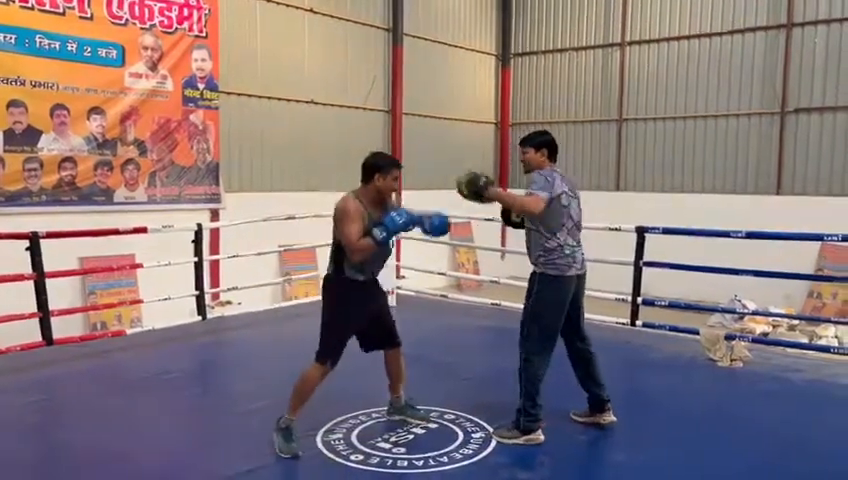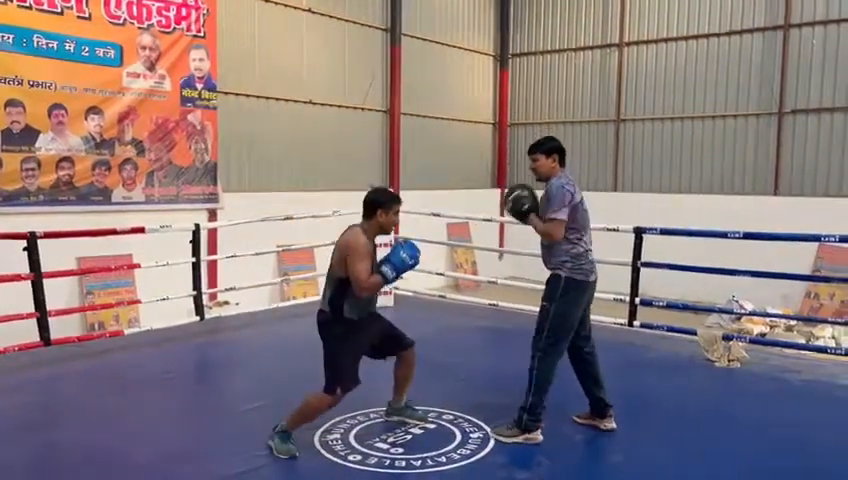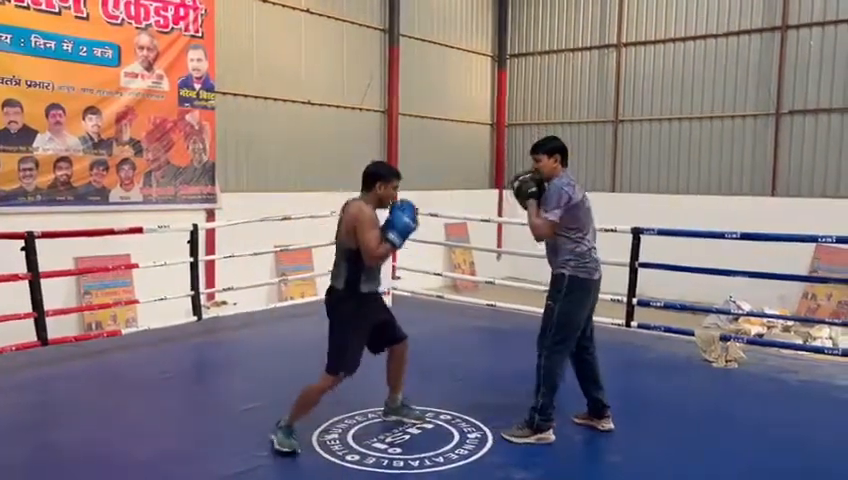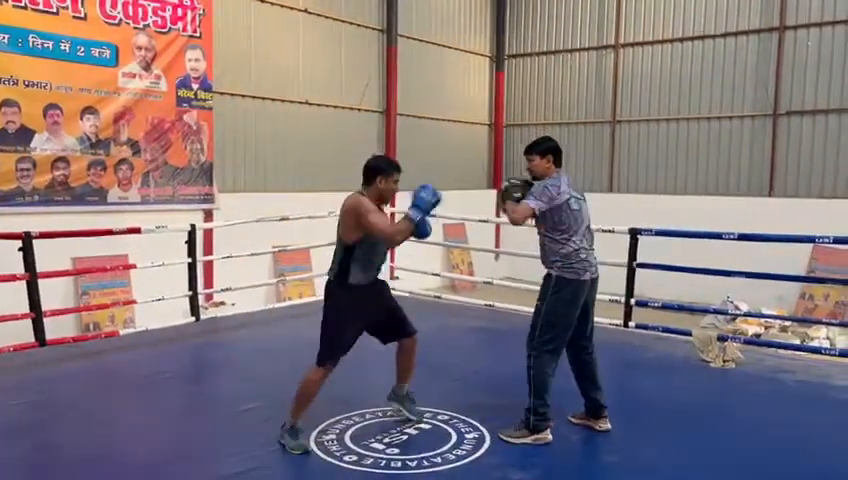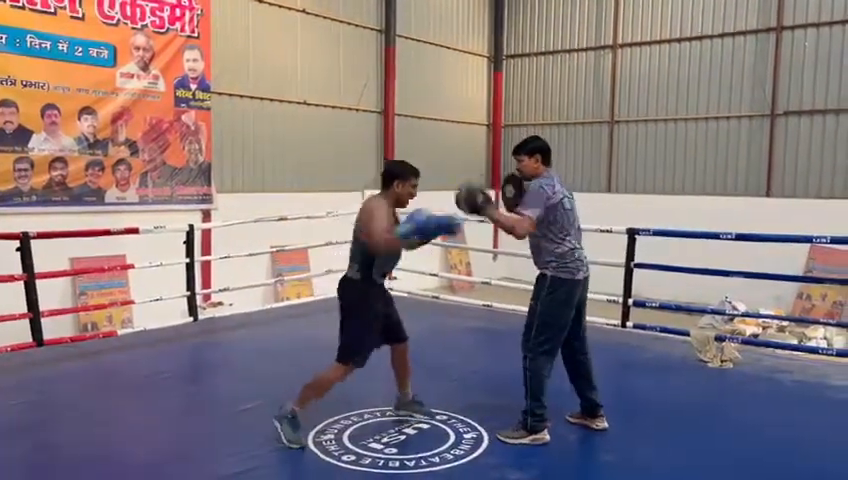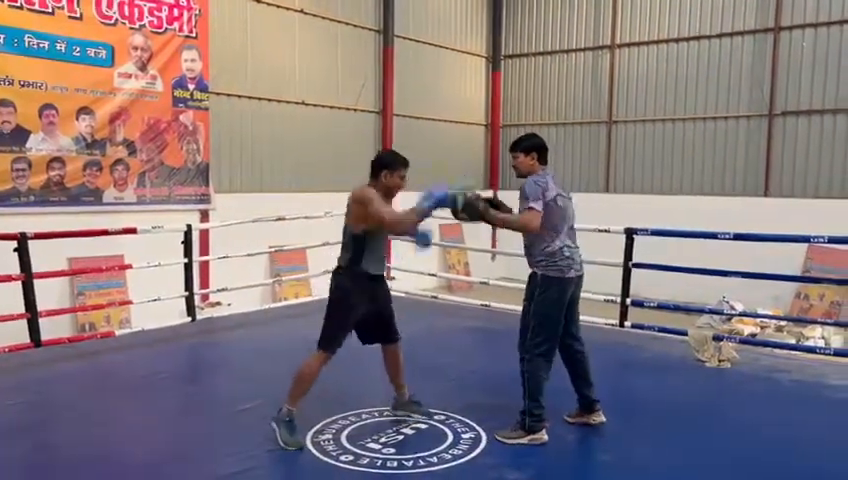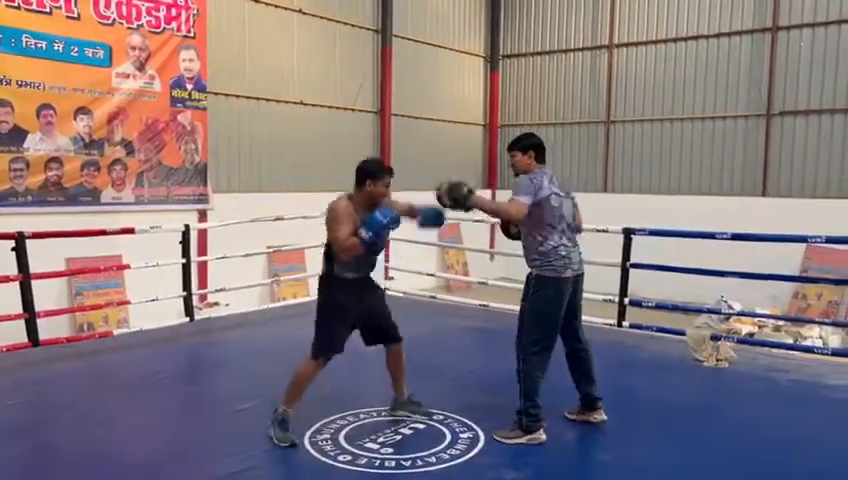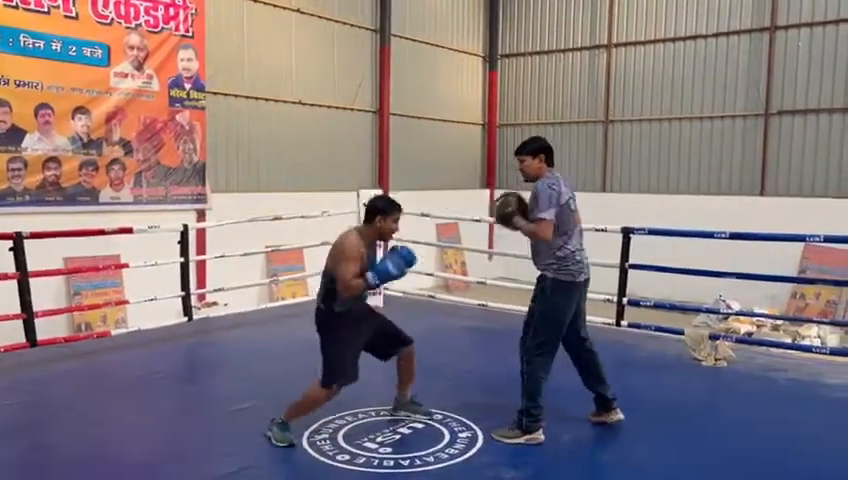
dt=0.2s
person 1, frame 1
left shoulder: (543, 178)
right shoulder: (565, 184)
left elbow: (534, 206)
left wrist: (489, 190)
right wrist: (523, 222)
left hip: (552, 273)
right hip: (574, 269)
left knee: (534, 347)
right knee: (577, 339)
left ankle: (529, 425)
right ankle: (601, 407)
person 1, frame 2
left shoulder: (558, 186)
right shoulder: (565, 186)
left elbow: (554, 234)
left wrist: (530, 217)
right wrist: (532, 211)
left hip: (568, 277)
right hip: (583, 275)
left knee: (545, 348)
right knee: (580, 344)
left ankle: (528, 425)
right ankle: (602, 412)
person 1, frame 3
left shoulder: (558, 187)
right shoulder: (567, 186)
left elbow: (541, 232)
left wrist: (530, 202)
right wrist: (534, 200)
left hip: (572, 275)
right hip: (586, 274)
left knee: (551, 347)
right knee: (582, 344)
left ankle: (540, 425)
right ankle: (600, 413)
person 1, frame 4
left shoulder: (547, 187)
right shoulder: (569, 188)
left elbow: (517, 217)
left wrist: (508, 200)
right wrist: (521, 200)
left hip: (565, 276)
right hip: (586, 273)
left knee: (542, 348)
right knee: (580, 345)
left ankle: (537, 425)
right ankle: (597, 413)
person 1, frame 5
left shoulder: (539, 188)
right shoulder: (556, 186)
left elbow: (521, 229)
left wrist: (488, 208)
right wrist: (518, 205)
left hip: (557, 276)
right hip: (576, 273)
left knee: (536, 348)
right knee: (574, 344)
left ankle: (534, 426)
right ankle: (592, 411)
person 1, frame 6
left shoulder: (534, 183)
right shoulder: (553, 184)
left elbow: (531, 223)
left wrist: (490, 215)
right wrist: (497, 214)
left hip: (550, 274)
right hip: (571, 271)
left knee: (534, 349)
right knee: (570, 341)
left ankle: (533, 425)
right ankle: (590, 407)
person 1, frame 7
left shoulder: (530, 182)
right shoulder: (560, 186)
left elbow: (515, 212)
right elbow: (578, 225)
left wrist: (469, 198)
left hip: (548, 274)
right hip: (572, 270)
left knee: (532, 348)
right knee: (574, 339)
left ankle: (530, 425)
right ankle: (591, 405)
person 1, frame 8
left shoulder: (545, 187)
right shoulder: (562, 186)
left elbow: (544, 234)
left wrist: (518, 222)
right wrist: (526, 219)
left hip: (558, 278)
right hip: (577, 274)
left knee: (535, 349)
right knee: (578, 342)
left ankle: (530, 425)
right ankle: (607, 406)
person 2, frame 1
left shoulder: (383, 202)
right shoulder: (350, 206)
left elbow: (404, 214)
right elbow: (355, 251)
left wrist: (424, 220)
right wrist: (386, 229)
left hip: (369, 285)
right hip: (343, 289)
left knee: (393, 346)
right knee: (324, 363)
left ankle: (398, 404)
right ankle: (285, 425)
person 2, frame 2
left shoulder: (367, 237)
right shoulder: (356, 241)
right elbow: (363, 288)
left wrist: (397, 260)
right wrist: (393, 267)
left hip: (362, 316)
right hip: (339, 323)
left knee: (406, 350)
right knee: (335, 394)
left ankle: (397, 406)
right ankle: (282, 432)
person 2, frame 3
left shoulder: (361, 209)
right shoulder: (362, 212)
left elbow: (371, 247)
right elbow: (374, 257)
left wrist: (393, 225)
right wrist: (398, 233)
left hip: (366, 296)
right hip: (347, 302)
left knee: (398, 343)
right knee: (336, 375)
left ankle: (394, 405)
right ankle: (285, 426)
person 2, frame 4
left shoulder: (372, 205)
right shoulder: (359, 205)
left elbow: (385, 236)
right elbow: (392, 237)
left wrist: (416, 222)
right wrist: (418, 209)
left hip: (371, 287)
right hip: (344, 293)
left knee: (408, 337)
right knee: (326, 364)
left ankle: (400, 393)
right ankle: (291, 427)
person 2, frame 5
left shoulder: (386, 209)
right shoulder: (378, 207)
left elbow: (406, 241)
right elbow: (383, 242)
left wrist: (436, 229)
right wrist: (412, 225)
left hip: (373, 287)
right hip: (360, 290)
left knee: (400, 342)
right knee: (346, 363)
left ankle: (405, 399)
right ankle: (289, 415)
person 2, frame 6
left shoulder: (376, 198)
right shoulder: (365, 195)
left elbow: (392, 225)
right elbow: (396, 225)
left wrist: (415, 232)
right wrist: (430, 202)
left hip: (370, 281)
right hip: (351, 282)
left knee: (391, 341)
right knee: (326, 351)
left ankle: (402, 399)
right ankle: (285, 416)
person 2, frame 7
left shoulder: (379, 204)
right shoulder: (341, 208)
left elbow: (408, 209)
right elbow: (344, 251)
left wrist: (426, 213)
right wrist: (371, 229)
left hip: (364, 285)
right hip: (337, 288)
left knee: (394, 342)
right knee: (319, 358)
left ankle: (401, 400)
right ankle: (281, 416)
person 2, frame 8
left shoulder: (372, 241)
right shoulder: (351, 244)
right elbow: (347, 289)
left wrist: (394, 263)
right wrist: (378, 274)
left hip: (359, 311)
right hip: (335, 319)
left knee: (406, 347)
right knee: (332, 387)
left ankle: (403, 402)
right ankle: (280, 423)
